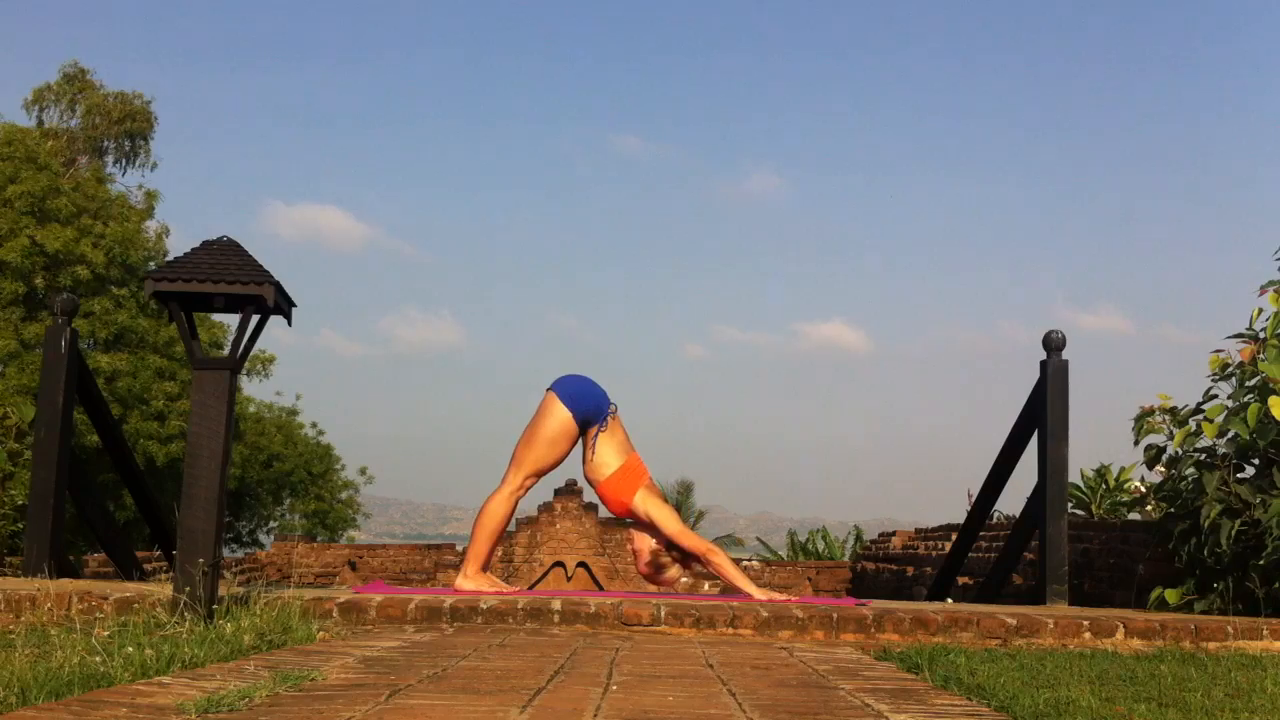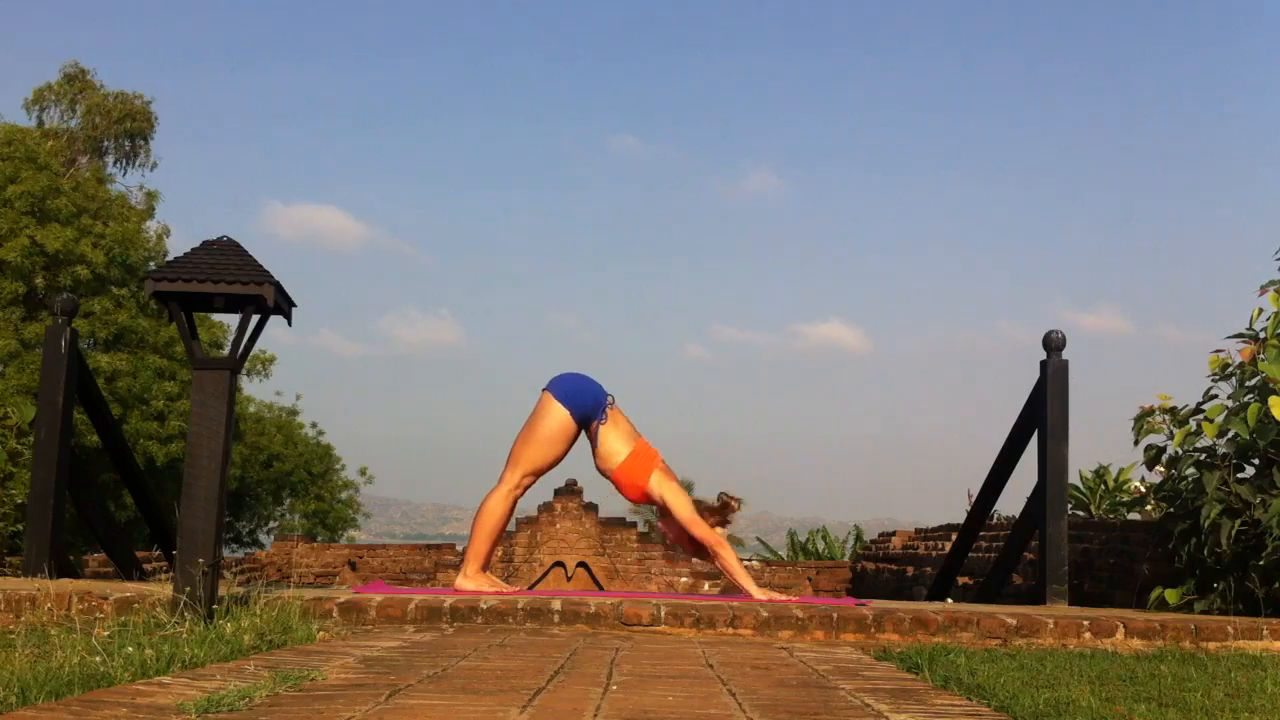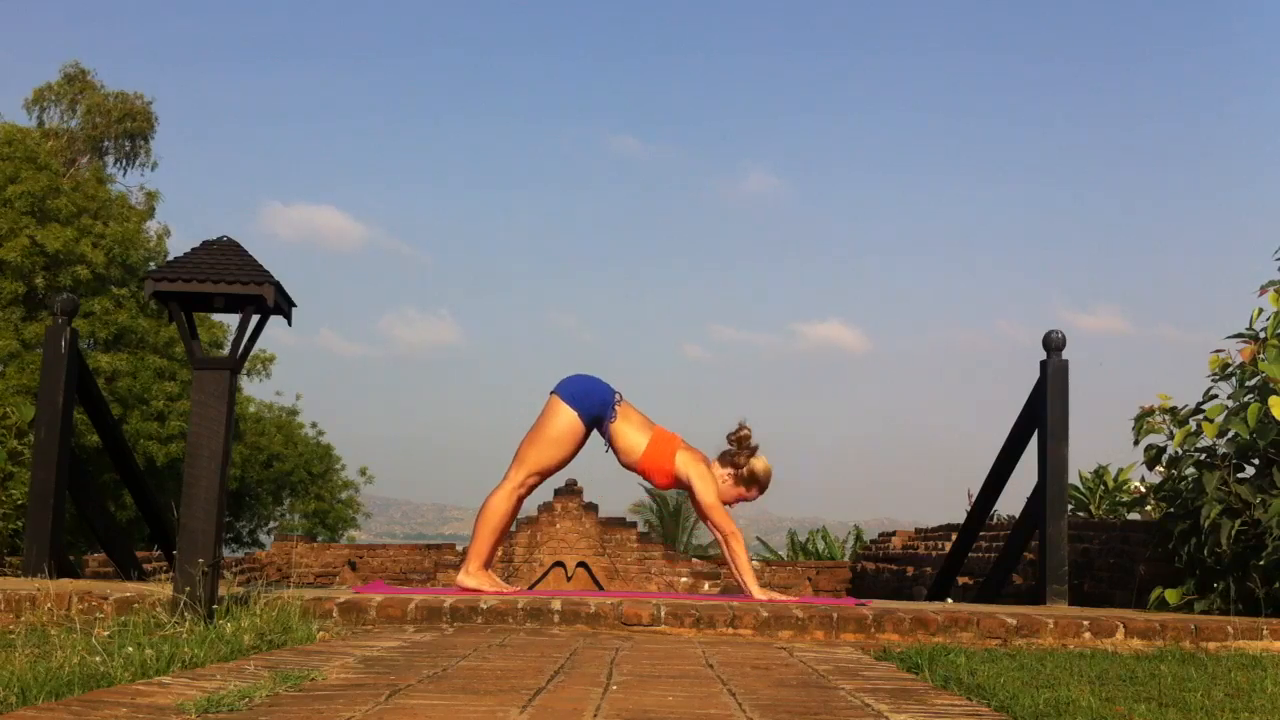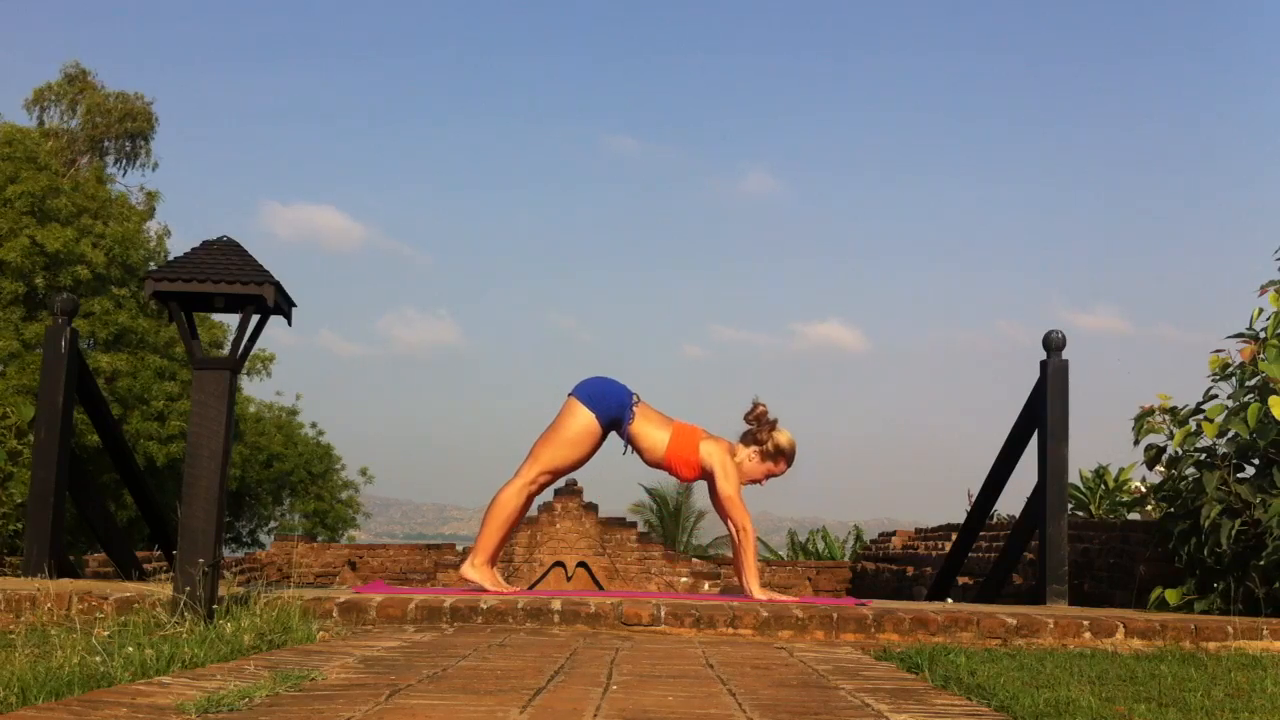
dt=0.3s
person 1, frame 1
left shoulder: (650, 510)
right shoulder: (650, 509)
left elbow: (705, 552)
right elbow: (707, 550)
left wrist: (752, 590)
right wrist: (754, 591)
left hip: (583, 404)
right hip: (578, 400)
left knee: (519, 485)
right knee: (515, 484)
left ankle: (479, 570)
right ankle: (470, 573)
person 1, frame 2
left shoulder: (669, 495)
right shoulder: (668, 493)
left elbow: (713, 542)
right elbow: (715, 542)
left wrist: (752, 588)
right wrist: (754, 590)
left hip: (581, 401)
right hip: (576, 398)
left knee: (517, 484)
right knee: (512, 483)
left ankle: (478, 570)
right ankle: (469, 573)
person 1, frame 3
left shoulder: (697, 475)
right shoulder: (695, 470)
left elbow: (722, 534)
right elbow: (730, 532)
left wrist: (750, 588)
right wrist: (756, 590)
left hip: (592, 405)
right hip: (585, 398)
left knee: (525, 483)
right knee: (518, 480)
left ankle: (482, 567)
right ankle: (472, 569)
person 1, frame 4
left shoulder: (716, 464)
right shoulder: (720, 458)
left elbow: (736, 529)
right elbow: (744, 527)
left wrist: (749, 587)
right wrist: (756, 589)
left hip: (609, 407)
right hip: (606, 401)
left knee: (535, 482)
right knee: (529, 479)
left ankle: (487, 564)
right ankle: (477, 563)
